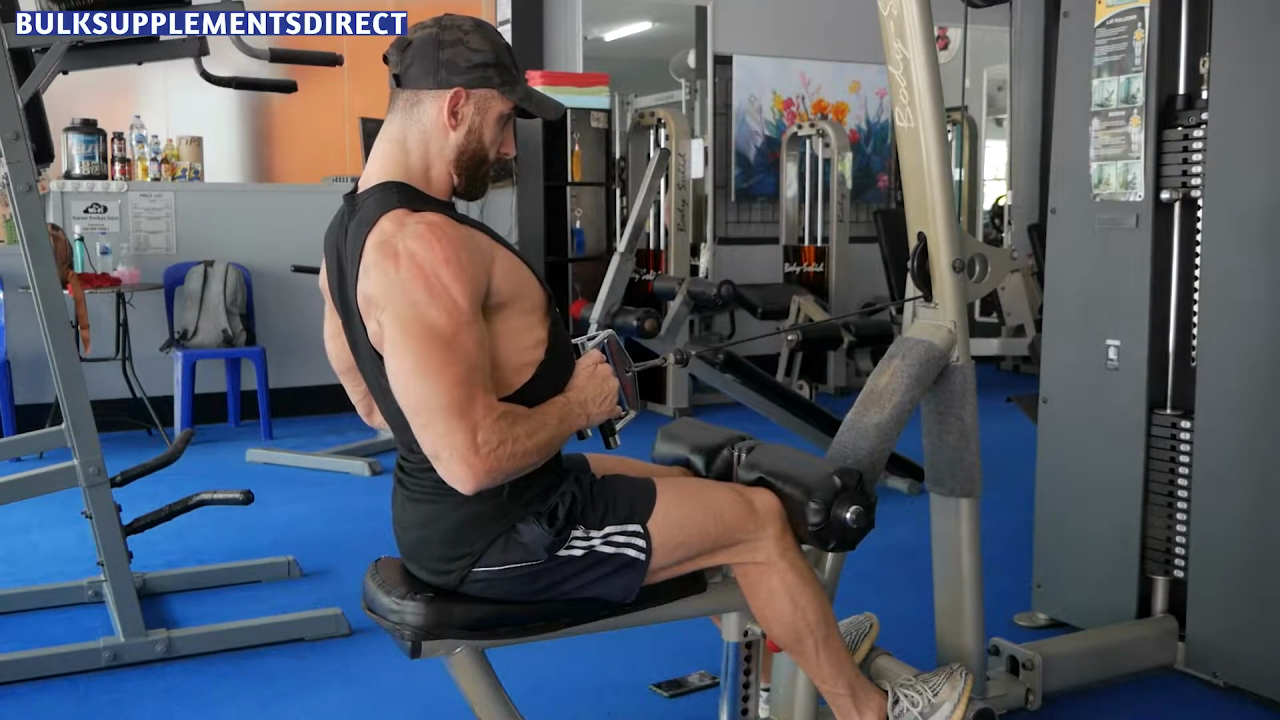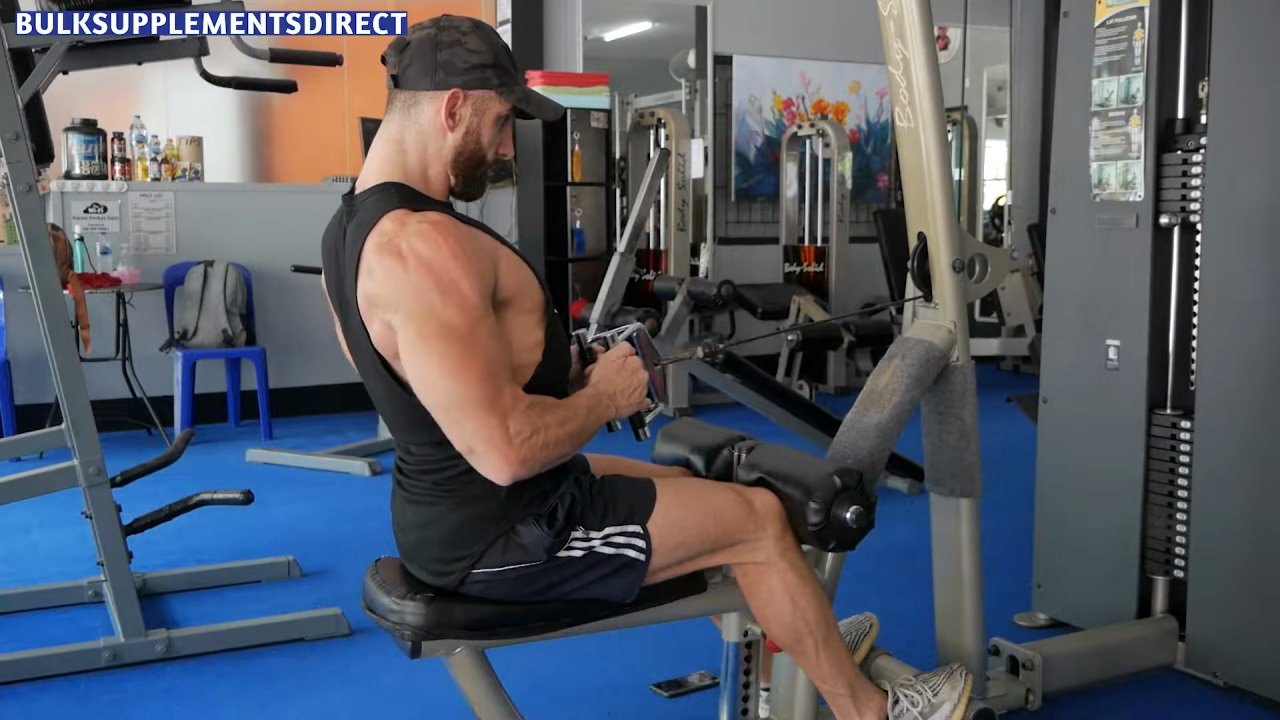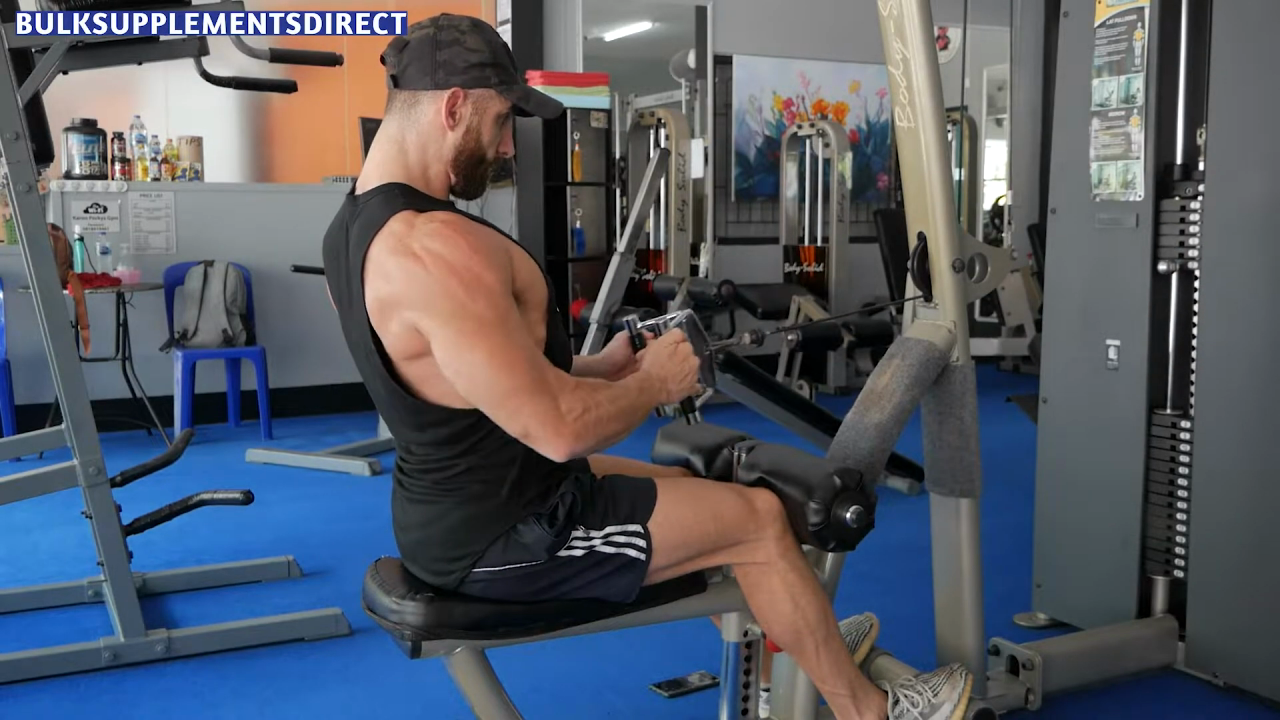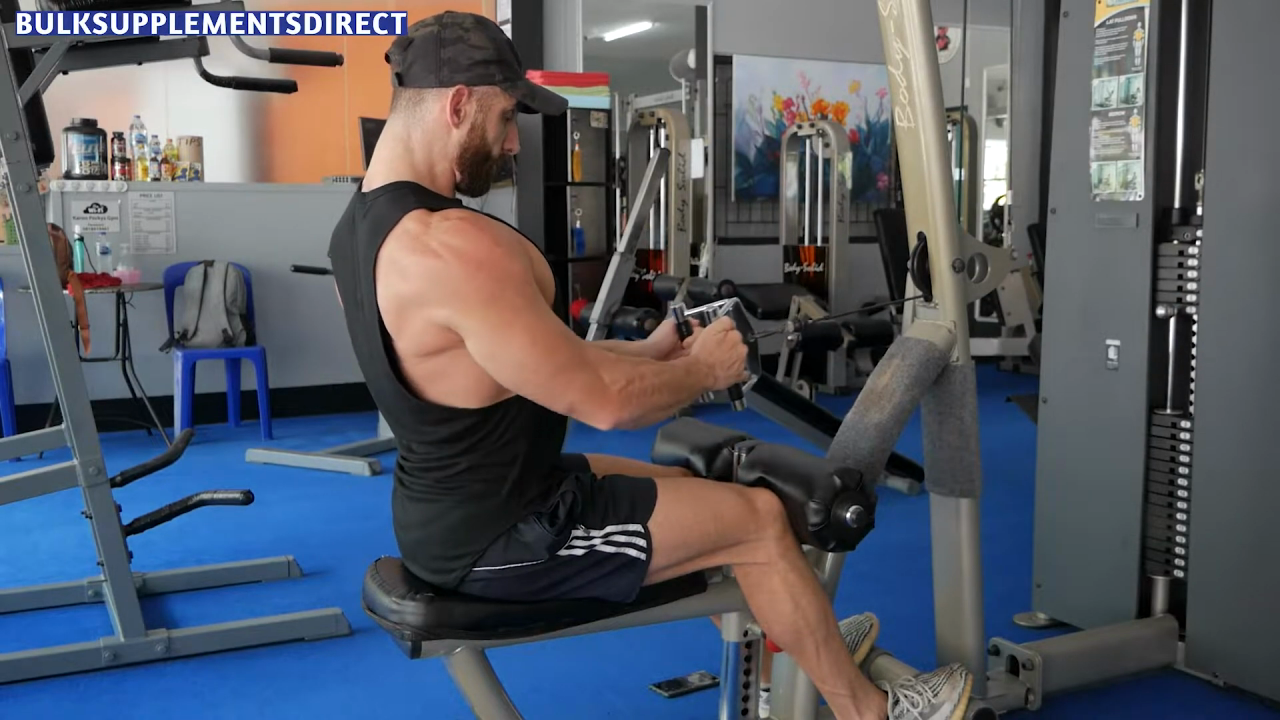
dt=0.2s
person 1, frame 1
left shoulder: (357, 226)
right shoulder: (422, 246)
right elbow: (472, 458)
left wrist: (548, 376)
right wrist: (579, 404)
left hip: (443, 516)
right hip: (499, 533)
left knee: (686, 488)
right knee: (758, 518)
left ankle: (800, 649)
person 1, frame 2
left shoulder: (356, 226)
right shoulder: (425, 248)
right elbow: (504, 451)
left wrist: (561, 378)
right wrist: (605, 397)
left hip: (445, 511)
right hip: (499, 533)
left knee: (690, 488)
right knee: (757, 518)
left ankle: (798, 650)
person 1, frame 3
left shoulder: (357, 227)
right shoulder: (435, 250)
right elbow: (559, 431)
left wrist: (595, 369)
right wrist: (656, 383)
left hip: (448, 509)
right hip: (500, 534)
left knee: (688, 488)
right knee: (757, 519)
left ankle: (800, 648)
person 1, frame 4
left shoulder: (366, 224)
right shoulder: (451, 247)
right elbow: (604, 402)
left wrist: (646, 354)
right wrist: (706, 369)
left hip: (448, 507)
right hip: (502, 534)
left knee: (691, 488)
right knee: (758, 519)
left ankle: (800, 649)
